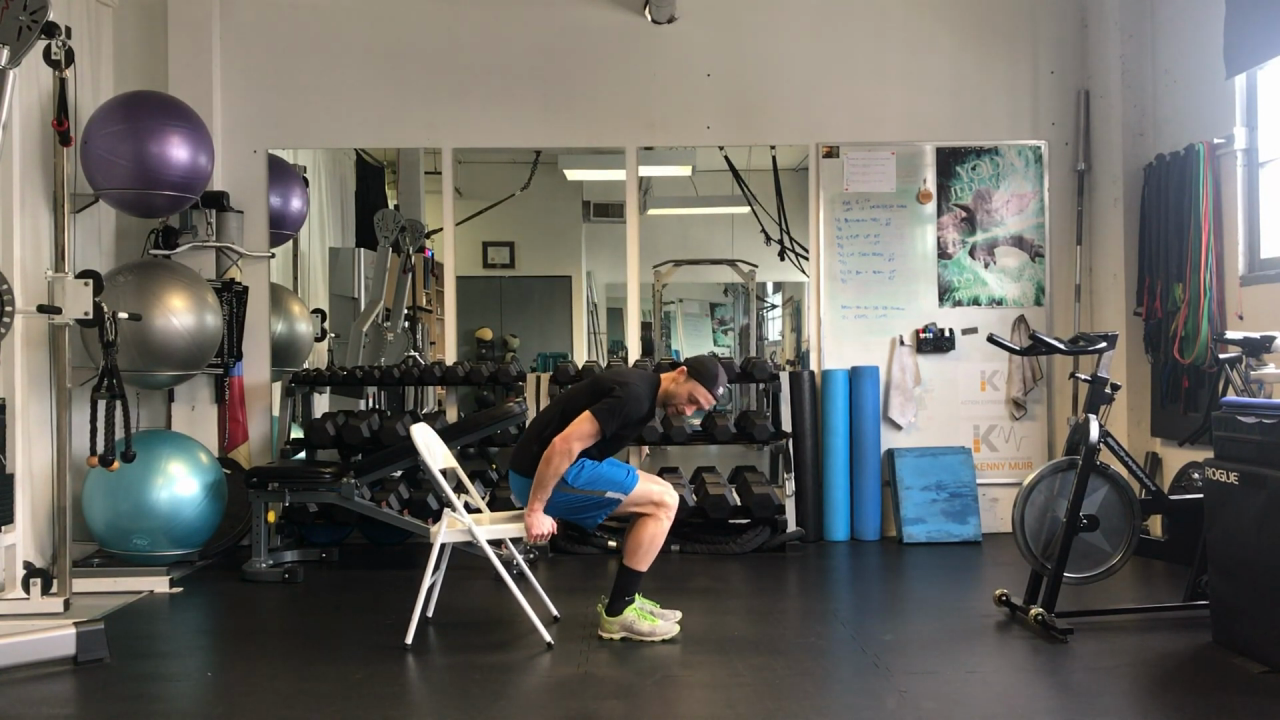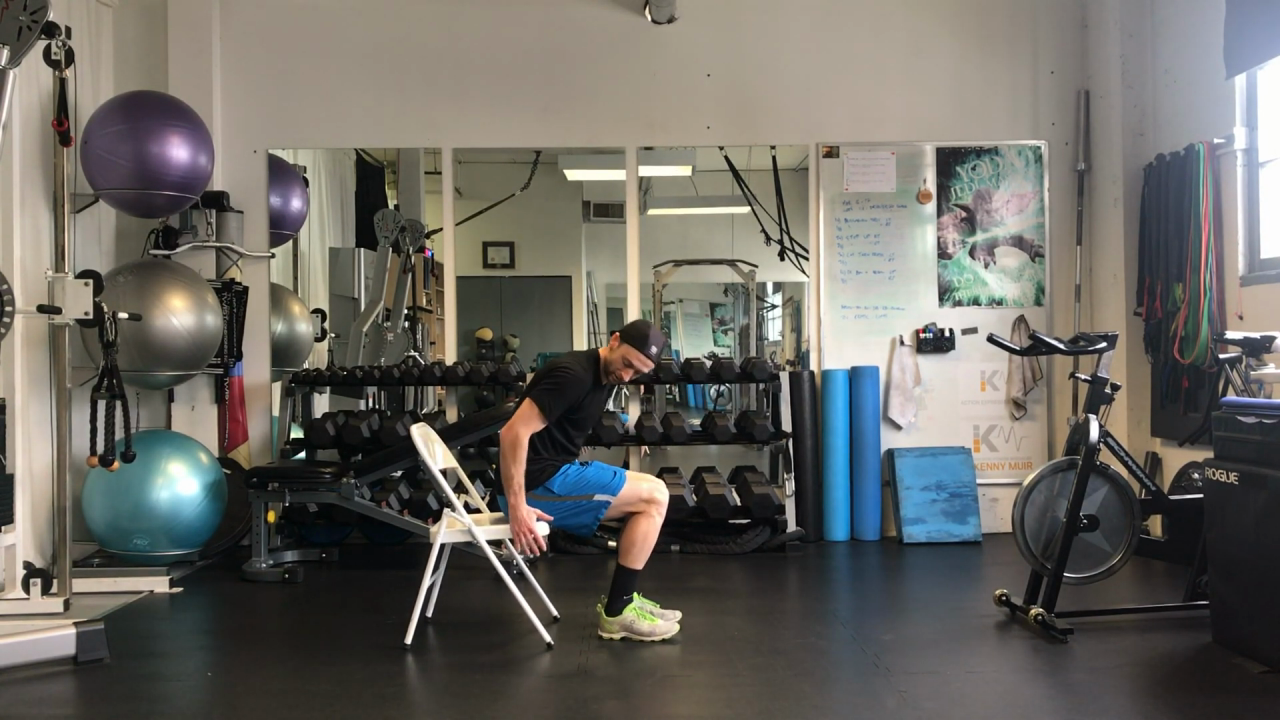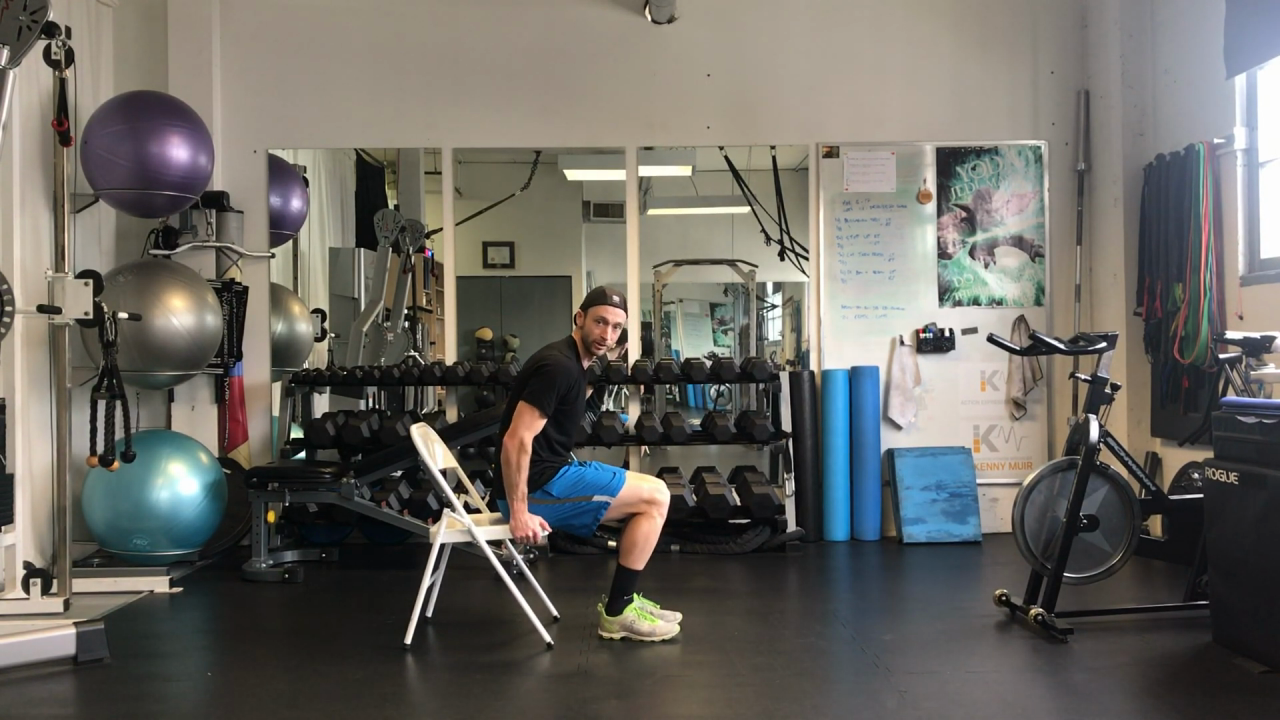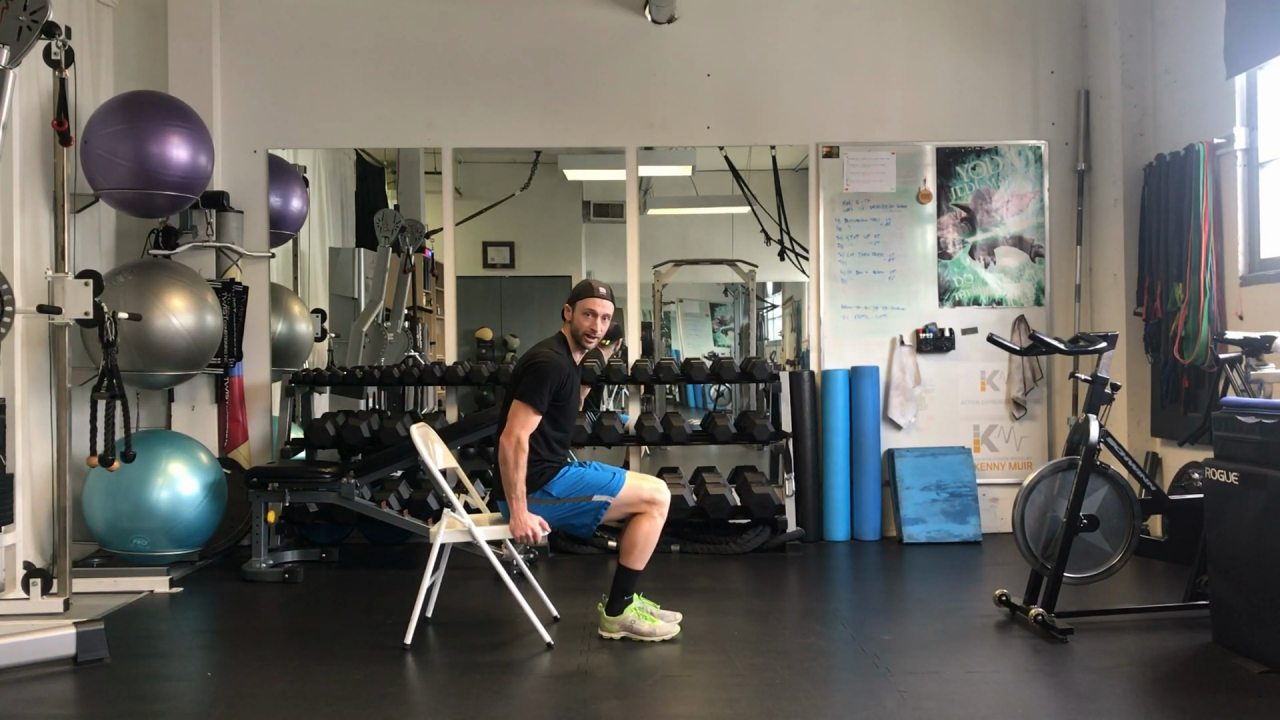
dt=0.5s
person 1, frame 1
left shoulder: (643, 389)
right shoulder: (635, 395)
right elbow: (563, 445)
right wrist: (535, 510)
left hip: (552, 467)
right hip: (539, 470)
left knee: (659, 495)
right knee: (663, 503)
left ankle: (623, 599)
right ankle: (618, 613)
person 1, frame 2
left shoulder: (601, 378)
right shoulder: (573, 374)
right elbow: (513, 433)
right wrist: (517, 506)
left hip: (553, 475)
right hip: (538, 484)
left knee: (647, 493)
right knee: (653, 496)
left ankle: (623, 600)
right ankle: (617, 614)
person 1, frame 3
left shoulder: (575, 364)
right shoulder: (558, 366)
right elbow: (516, 440)
right wrist: (519, 512)
left hip: (549, 475)
right hip: (538, 486)
left knee: (647, 495)
right knee: (655, 497)
left ankle: (624, 599)
right ankle: (618, 613)
person 1, frame 4
left shoulder: (564, 360)
right shoulder: (549, 363)
right elbow: (512, 438)
right wrist: (519, 512)
left hip: (551, 475)
right hip: (539, 486)
left knee: (649, 492)
right knee: (655, 497)
left ankle: (624, 599)
right ankle: (618, 613)
